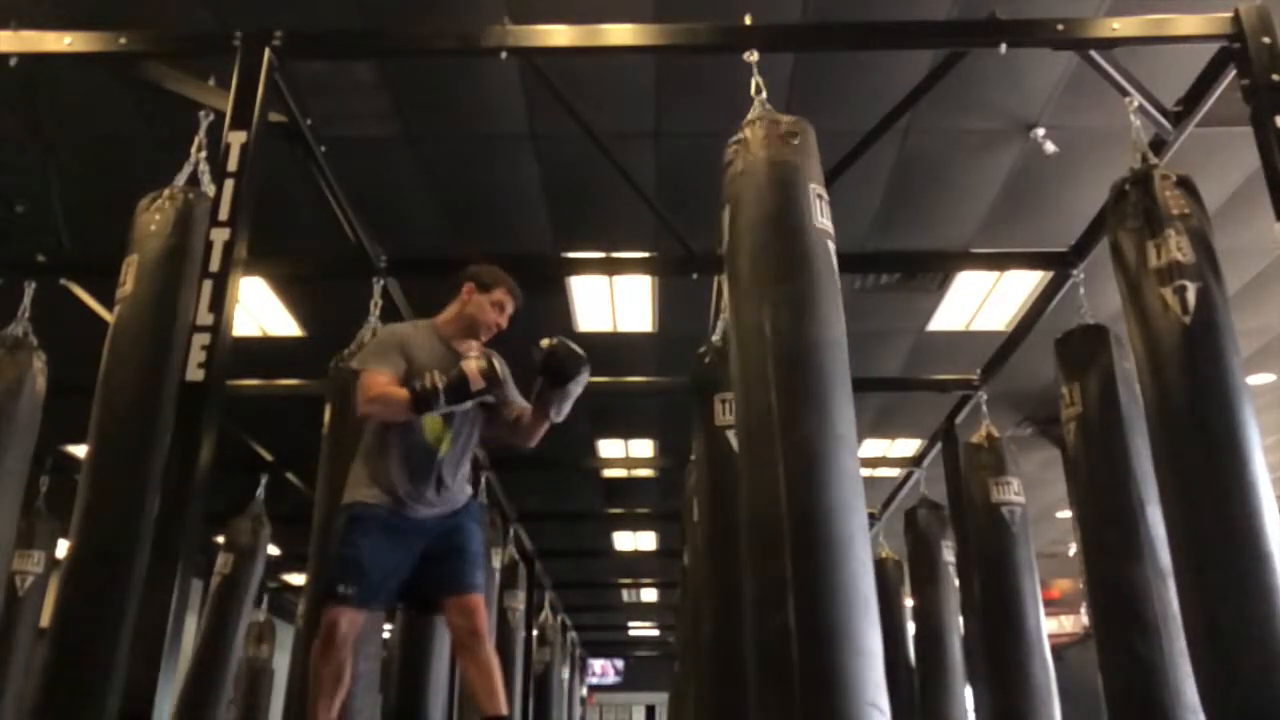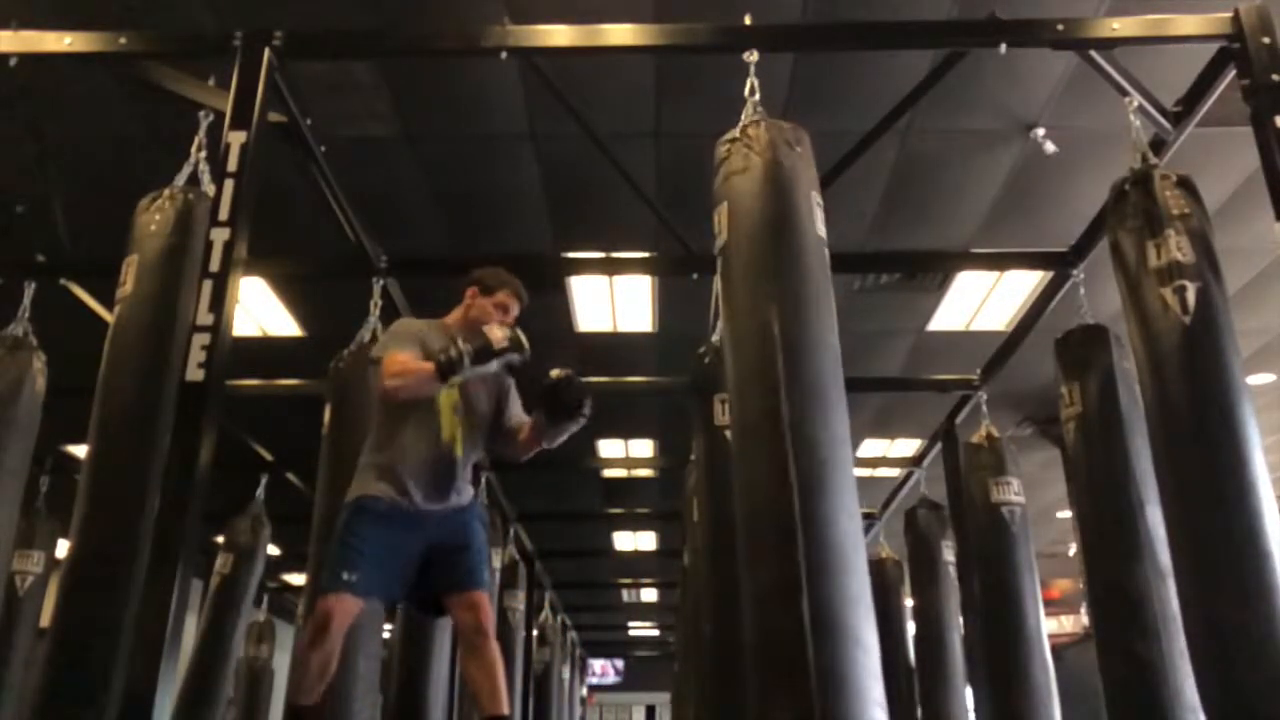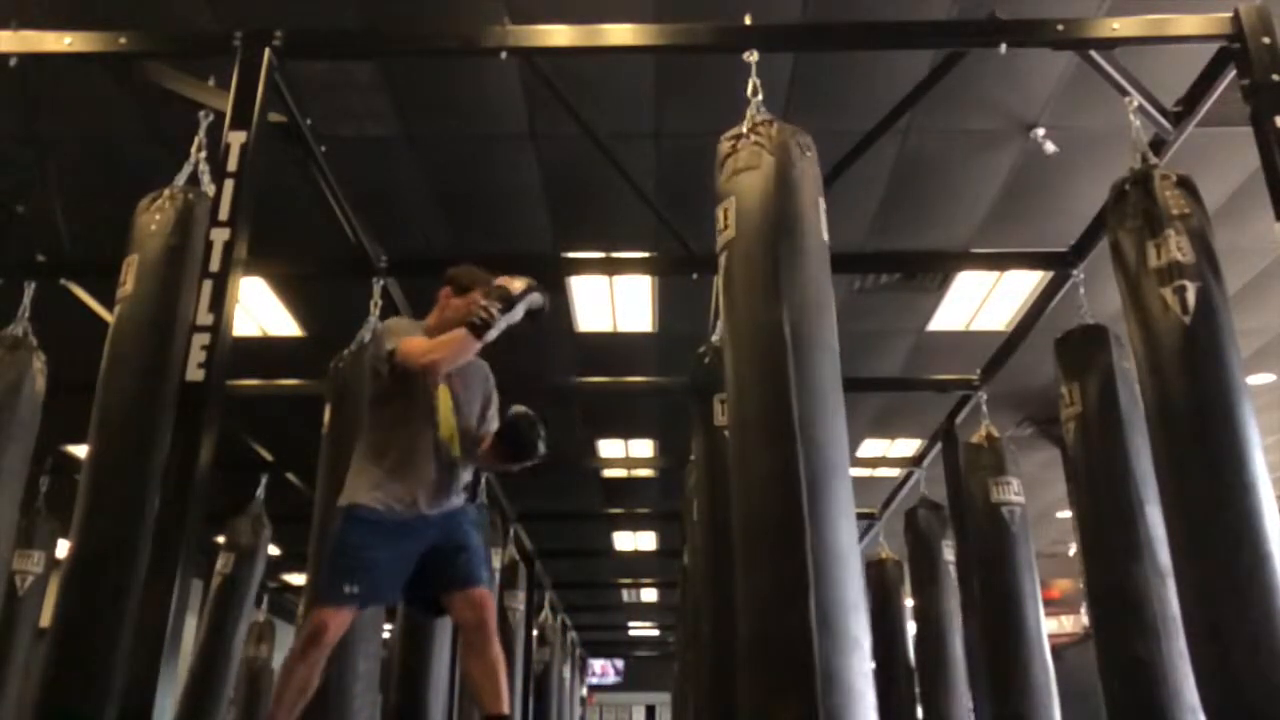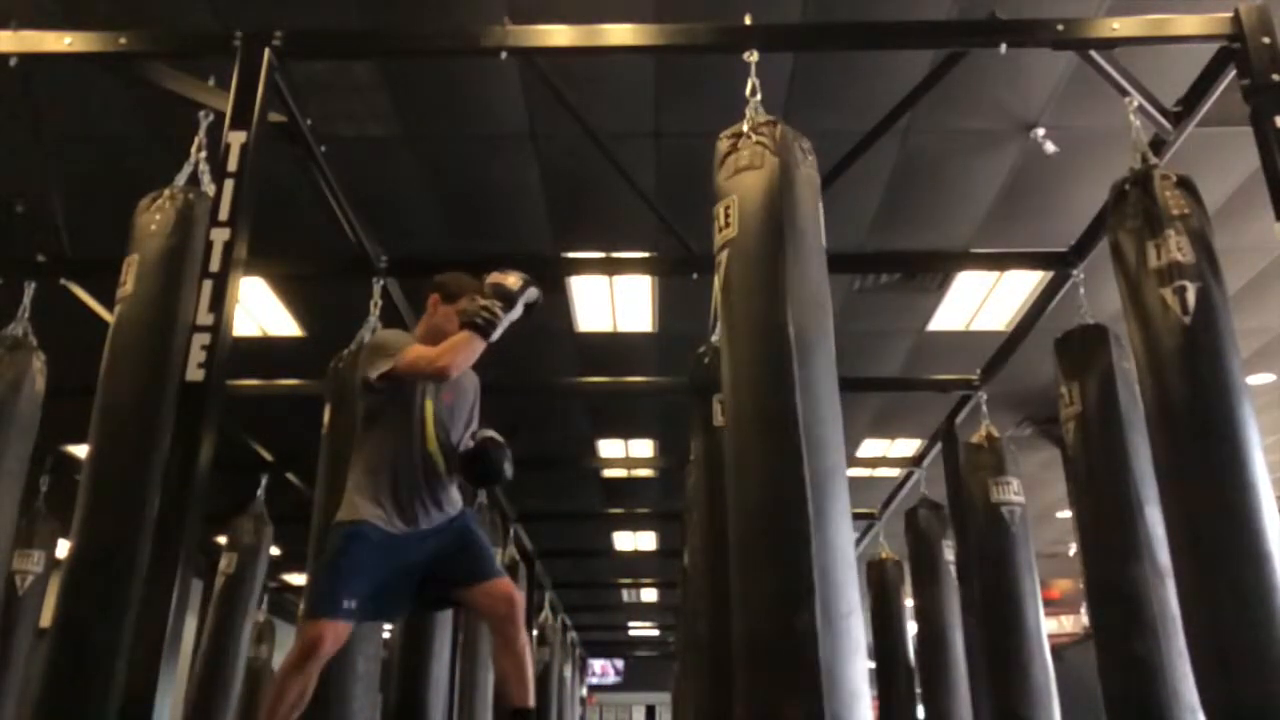
dt=0.3s
person 1, frame 1
left shoulder: (489, 365)
right shoulder: (401, 338)
left elbow: (525, 433)
right elbow: (369, 401)
left wrist: (556, 391)
right wrist: (447, 389)
left hip: (448, 512)
right hip: (379, 506)
left knee: (472, 624)
right knee: (338, 624)
person 1, frame 2
left shoulder: (497, 371)
right shoulder: (412, 332)
left elbow: (517, 446)
right elbow: (395, 381)
left wrist: (555, 420)
right wrist: (470, 355)
left hip: (453, 510)
right hip: (385, 501)
left knee: (478, 622)
right knee: (330, 615)
person 1, frame 3
left shoulder: (480, 372)
right shoulder: (397, 331)
left elbow: (483, 448)
right elbow: (435, 360)
left wrist: (515, 445)
right wrist: (495, 312)
left hip: (446, 512)
right hip: (379, 509)
left knee: (480, 617)
right knee: (324, 627)
person 1, frame 4
left shoulder: (468, 382)
right shoulder: (386, 345)
right elbow: (442, 366)
right wrist: (494, 311)
left hip: (443, 521)
right hip: (373, 524)
left knee: (507, 604)
right knee: (318, 641)
